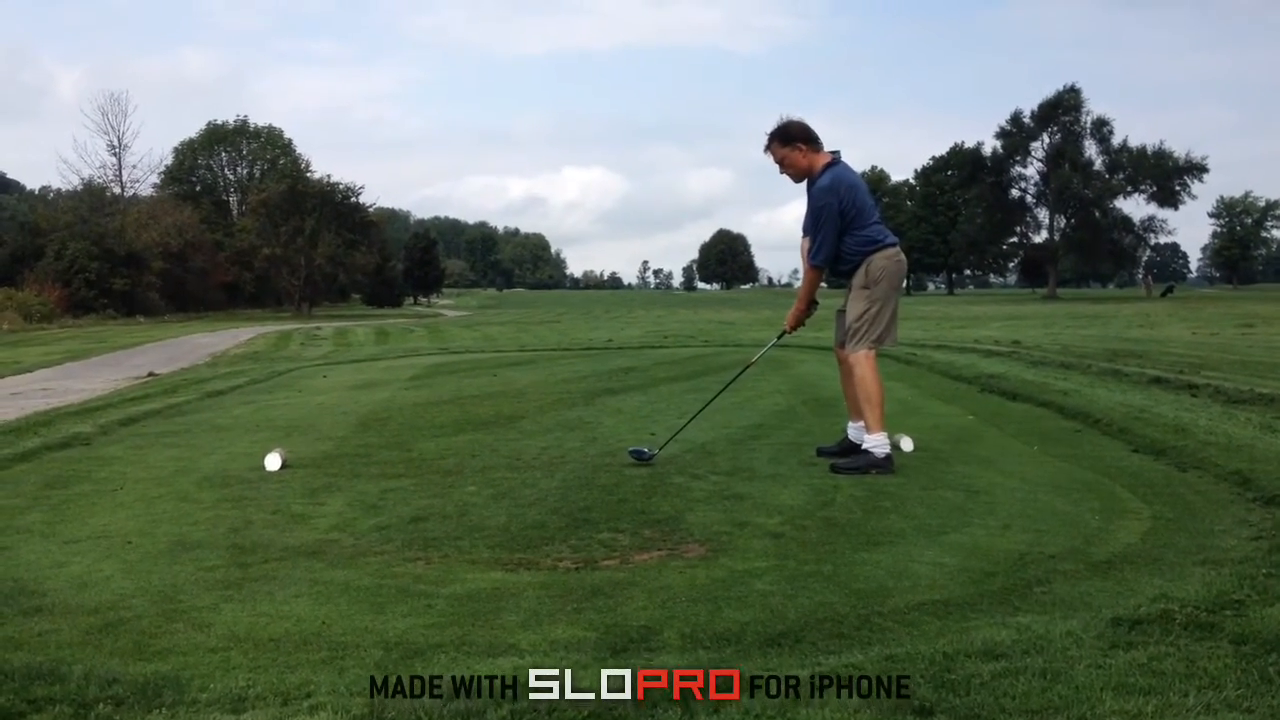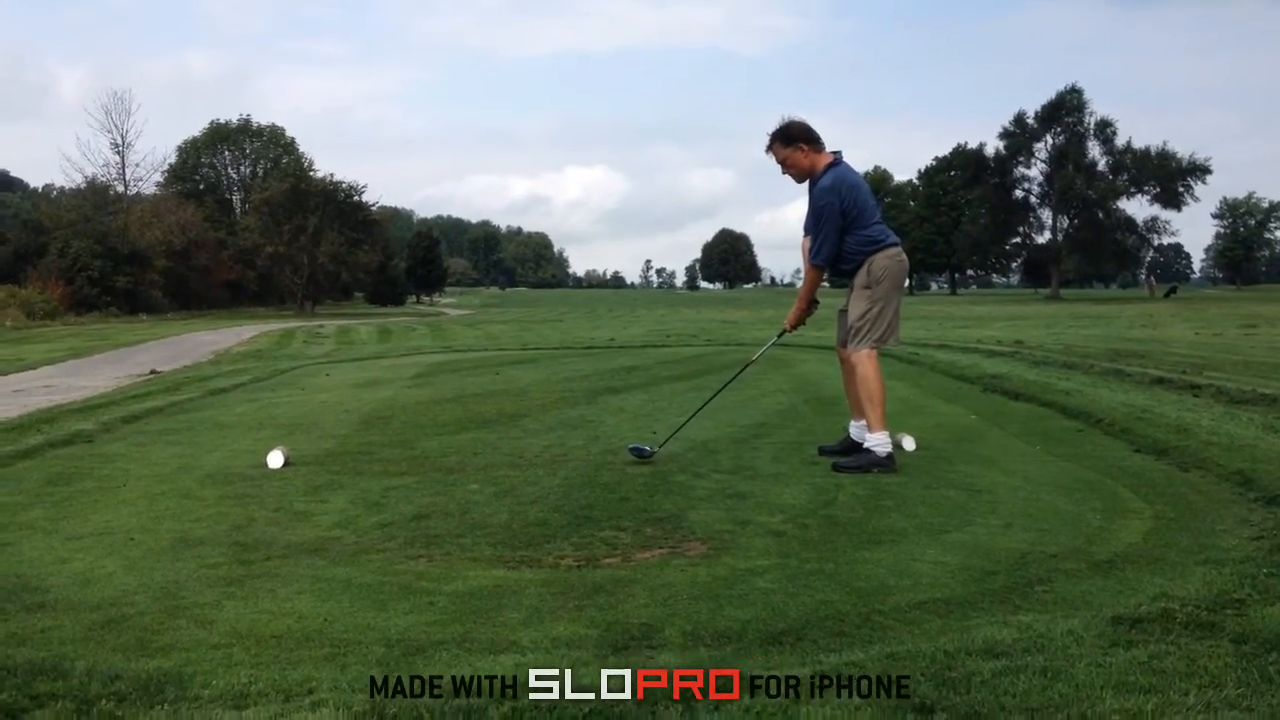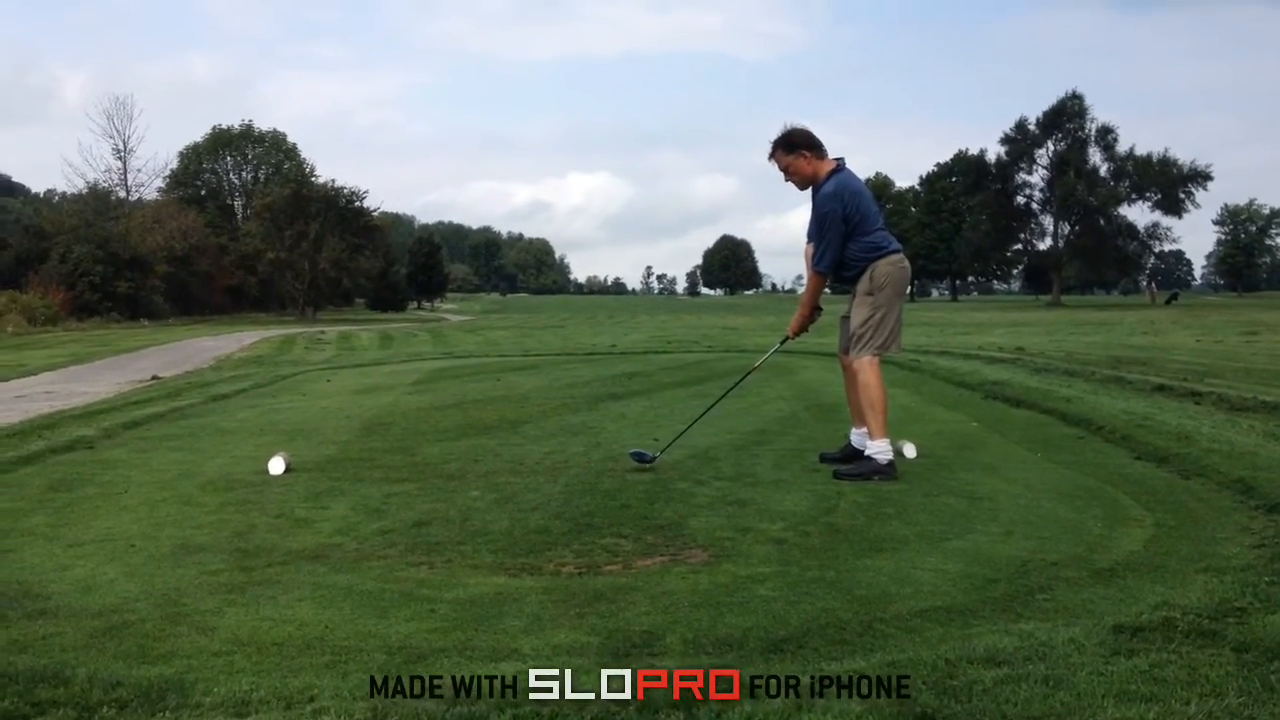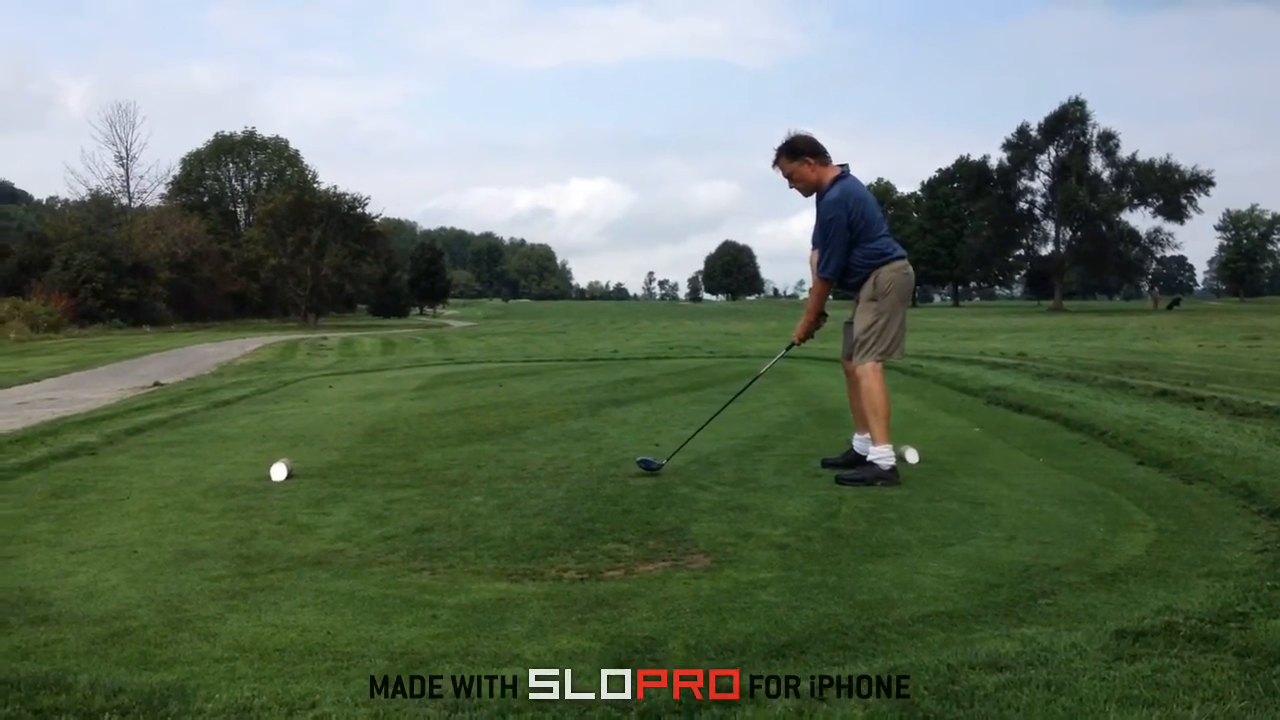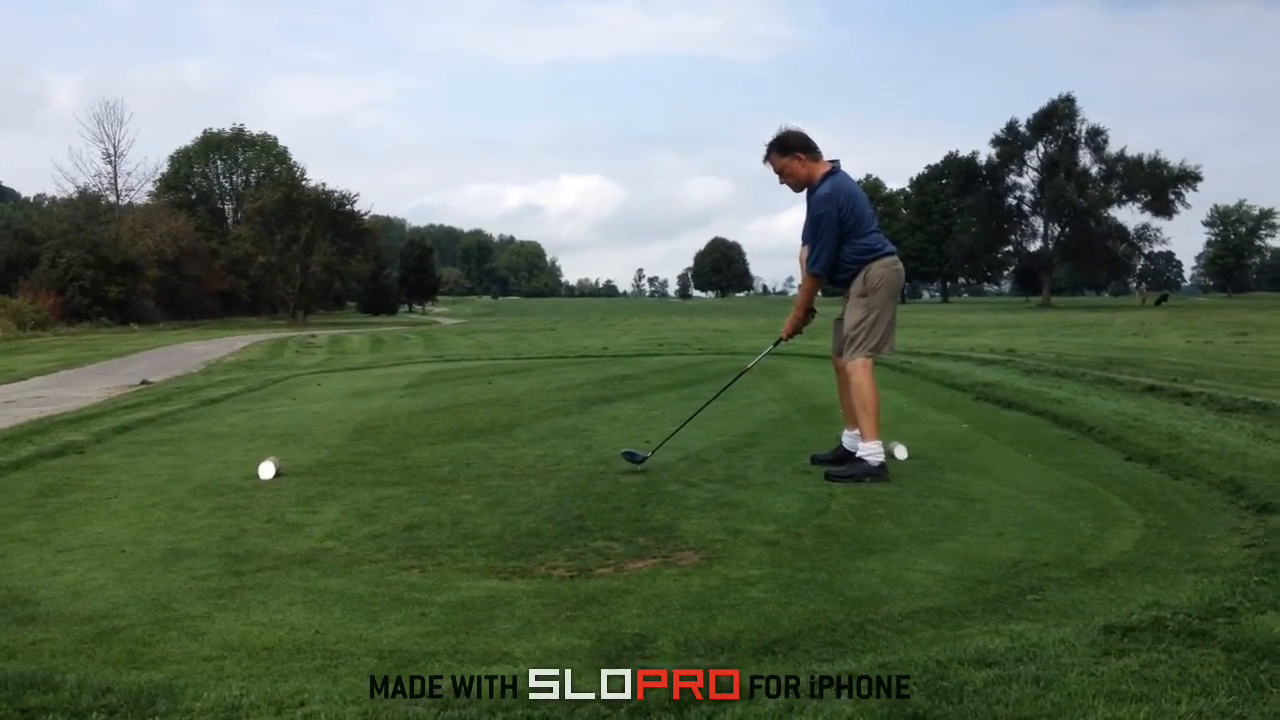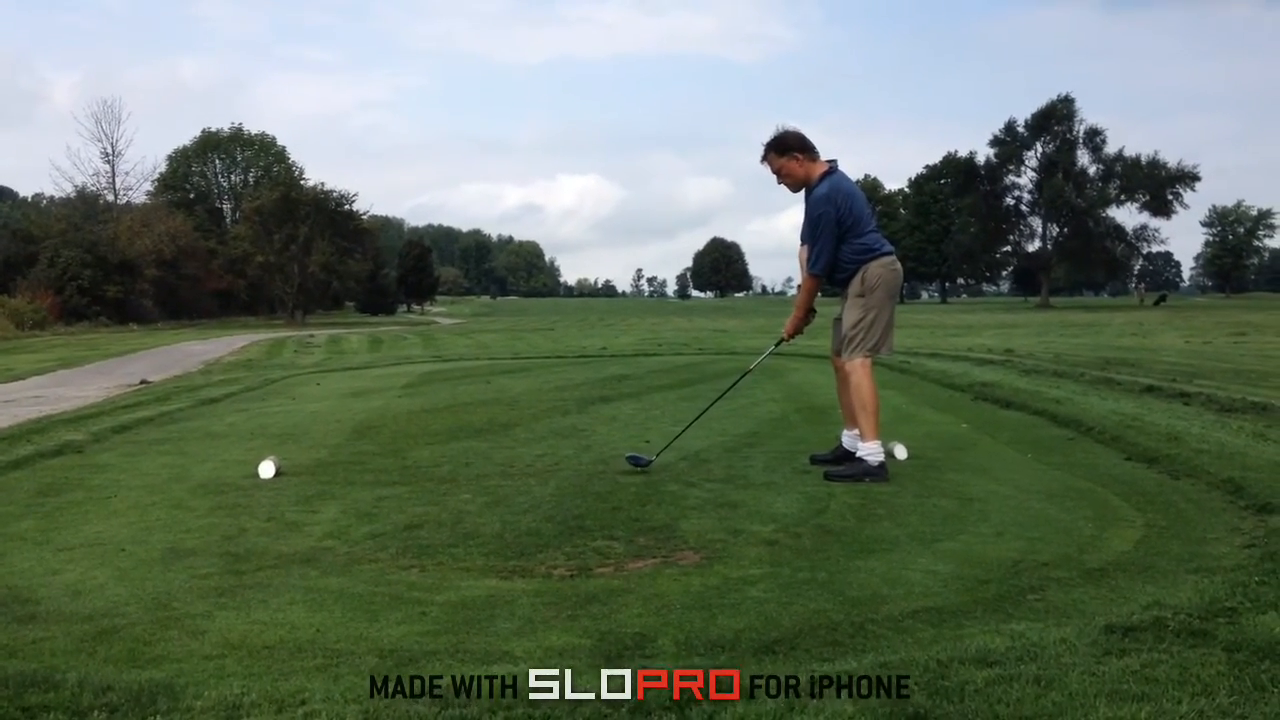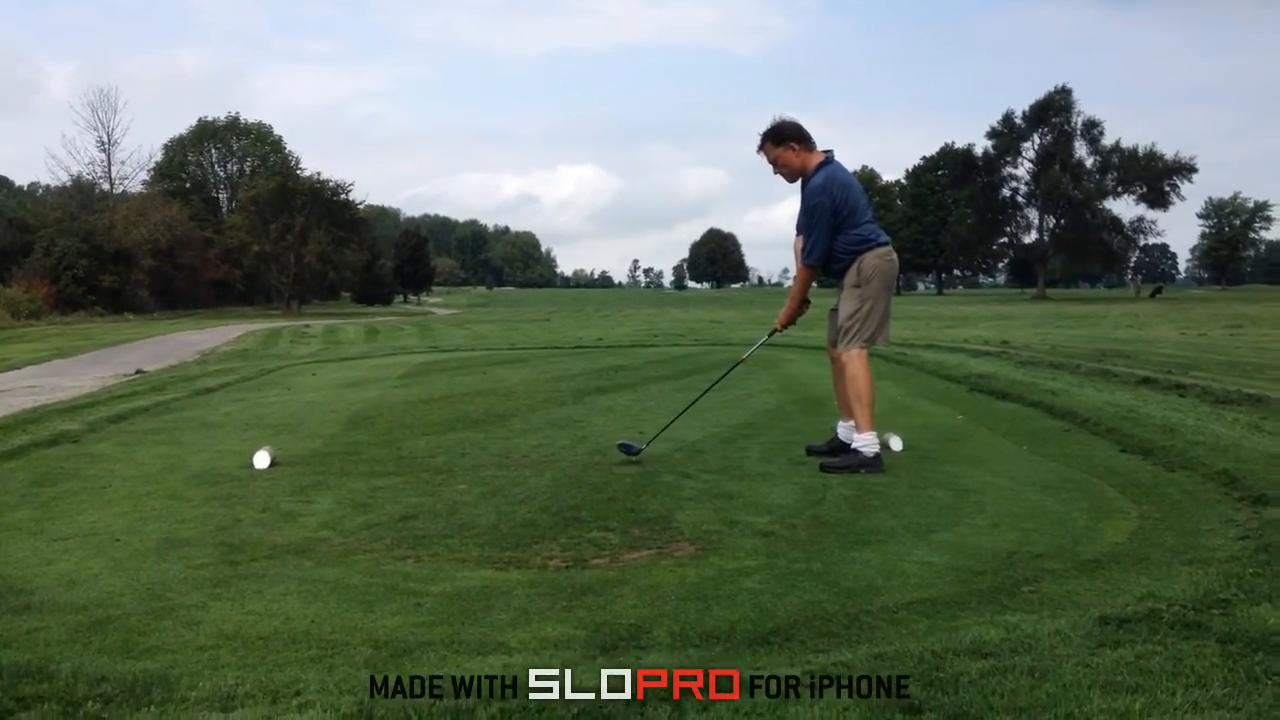
dt=0.3s
person 1, frame 1
left shoulder: (827, 187)
right shoulder: (827, 174)
left elbow: (820, 257)
right elbow: (810, 239)
left wrist: (801, 306)
right wrist: (807, 293)
left hip: (876, 266)
right hip: (867, 267)
left knee: (860, 351)
right knee: (844, 350)
left ankle: (878, 449)
right ankle: (858, 436)
person 1, frame 2
left shoulder: (828, 188)
right shoulder: (829, 175)
left elbow: (820, 257)
right elbow: (811, 239)
left wrist: (801, 305)
right wrist: (808, 294)
left hip: (878, 266)
right hip: (869, 267)
left knee: (863, 351)
right knee: (847, 349)
left ankle: (880, 448)
right ankle: (860, 434)
person 1, frame 3
left shoulder: (831, 194)
right shoulder: (832, 181)
left elbow: (824, 263)
right elbow: (814, 246)
left wrist: (804, 312)
right wrist: (811, 300)
left hip: (880, 272)
right hip: (871, 273)
left knee: (864, 358)
right knee: (848, 356)
left ankle: (880, 455)
right ankle: (861, 442)
person 1, frame 4
left shoulder: (836, 200)
right shoulder: (836, 188)
left elbow: (829, 269)
right elbow: (819, 252)
left wrist: (809, 318)
right wrist: (816, 306)
left hip: (884, 279)
right hip: (874, 280)
left knee: (867, 363)
right knee: (852, 362)
left ankle: (883, 461)
right ankle: (863, 447)
person 1, frame 5
left shoulder: (826, 196)
right shoulder: (826, 183)
left elbow: (818, 265)
right elbow: (809, 248)
left wrist: (798, 314)
right wrist: (805, 302)
left hip: (874, 274)
right hip: (864, 275)
left knee: (857, 359)
right knee: (842, 359)
left ankle: (872, 457)
right ankle: (852, 444)
person 1, frame 6
left shoulder: (824, 196)
right shoulder: (825, 183)
left elbow: (818, 265)
right elbow: (808, 247)
left wrist: (799, 314)
right wrist: (805, 299)
left hip: (872, 274)
right hip: (862, 276)
left knee: (857, 360)
right knee: (841, 358)
left ankle: (872, 457)
right ankle: (852, 444)
person 1, frame 7
left shoulder: (820, 186)
right shoulder: (821, 173)
left elbow: (813, 256)
right elbow: (803, 238)
left wrist: (793, 305)
right wrist: (799, 292)
left hip: (868, 265)
right hip: (858, 267)
left knee: (853, 350)
right knee: (837, 349)
left ankle: (867, 448)
right ankle: (847, 435)
